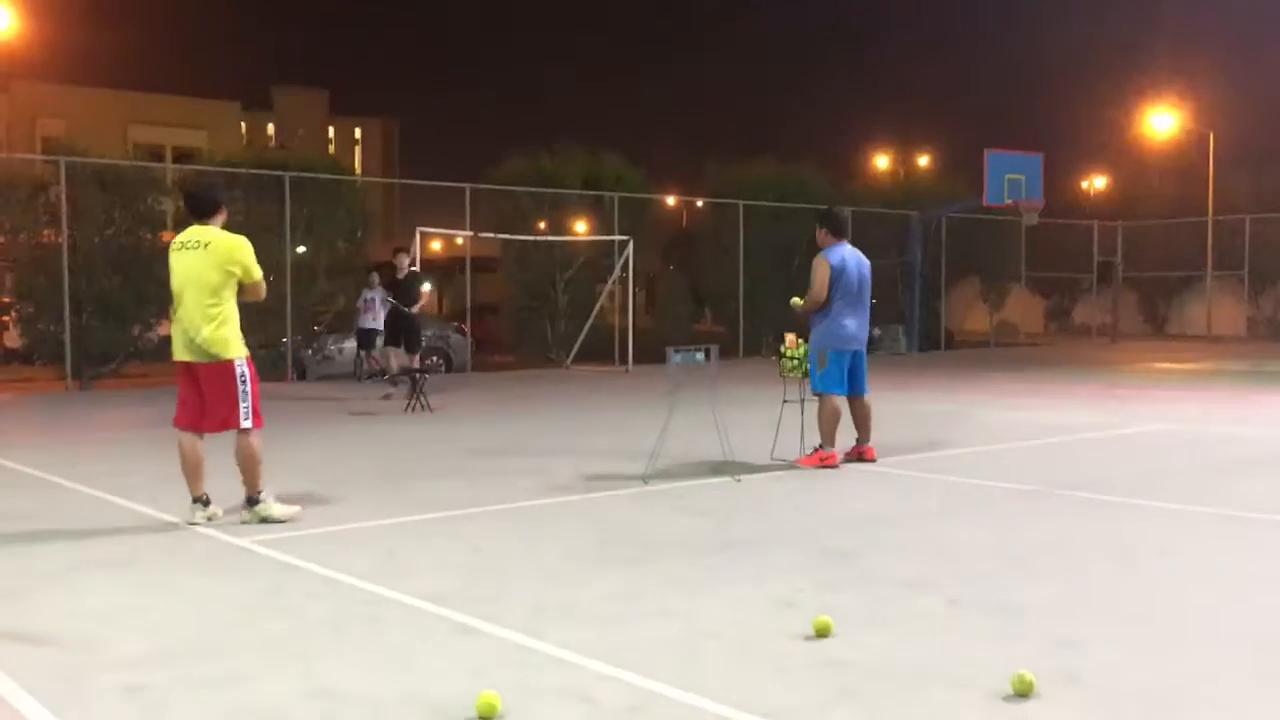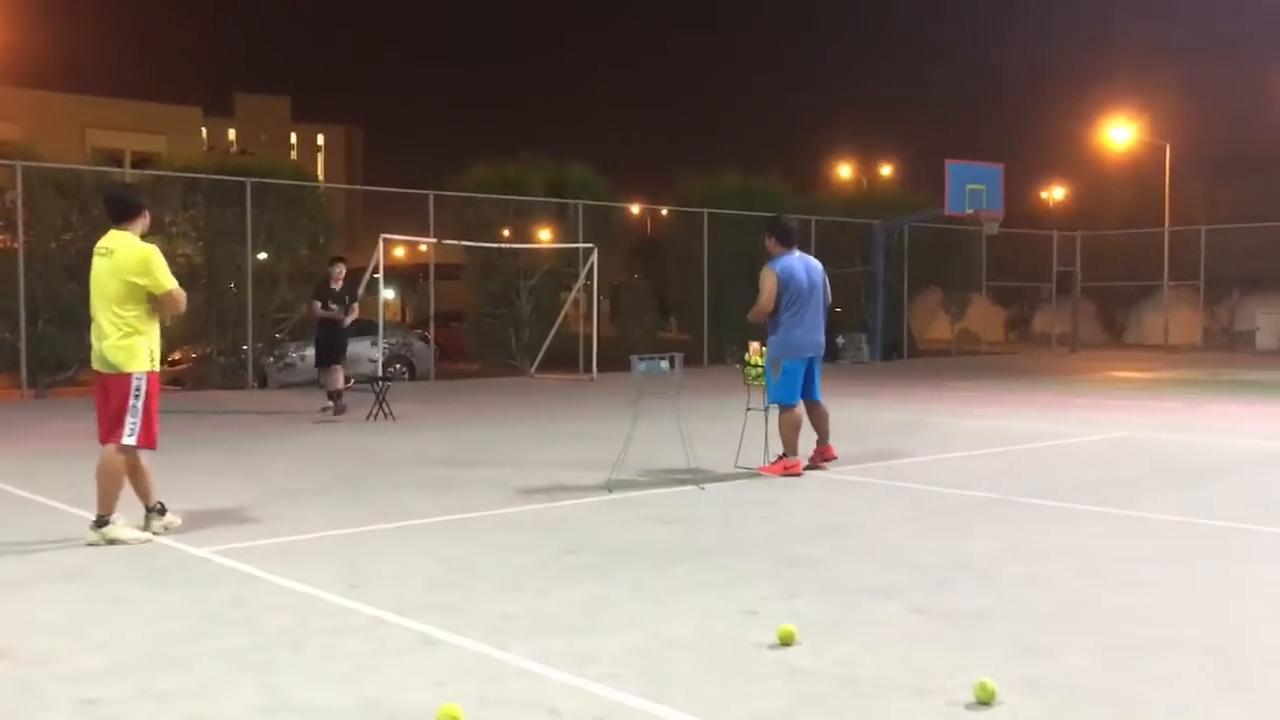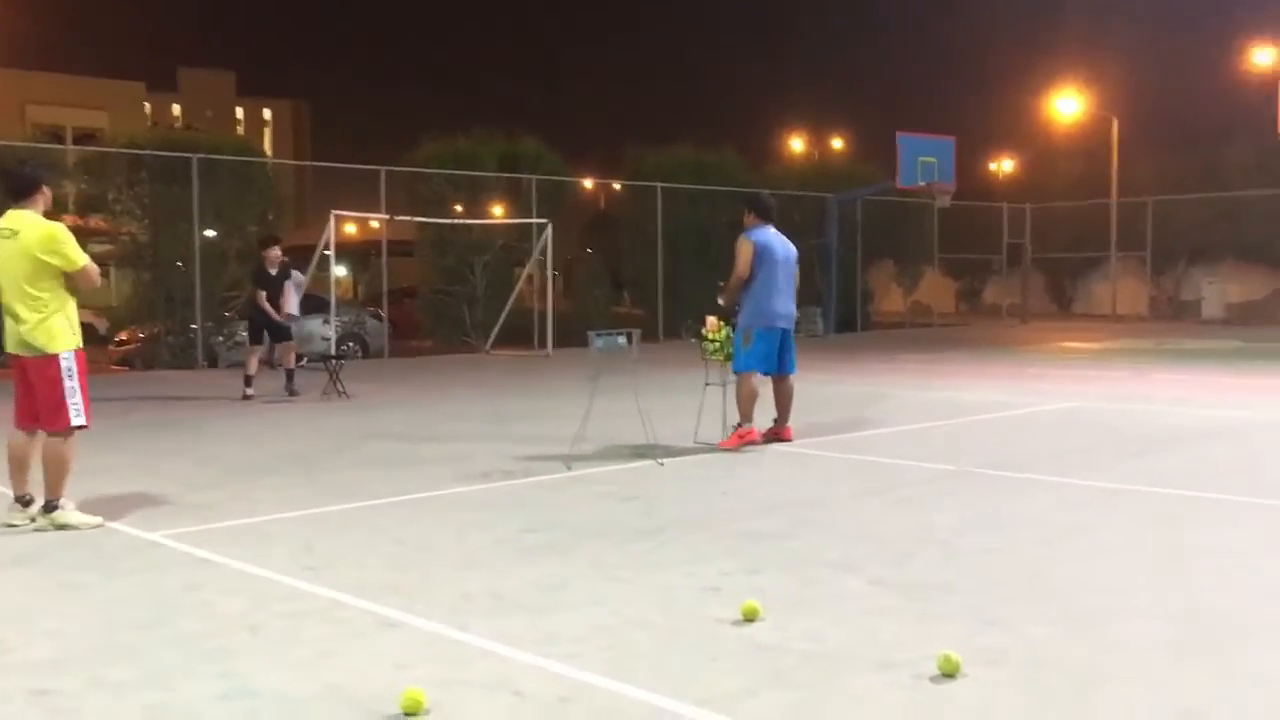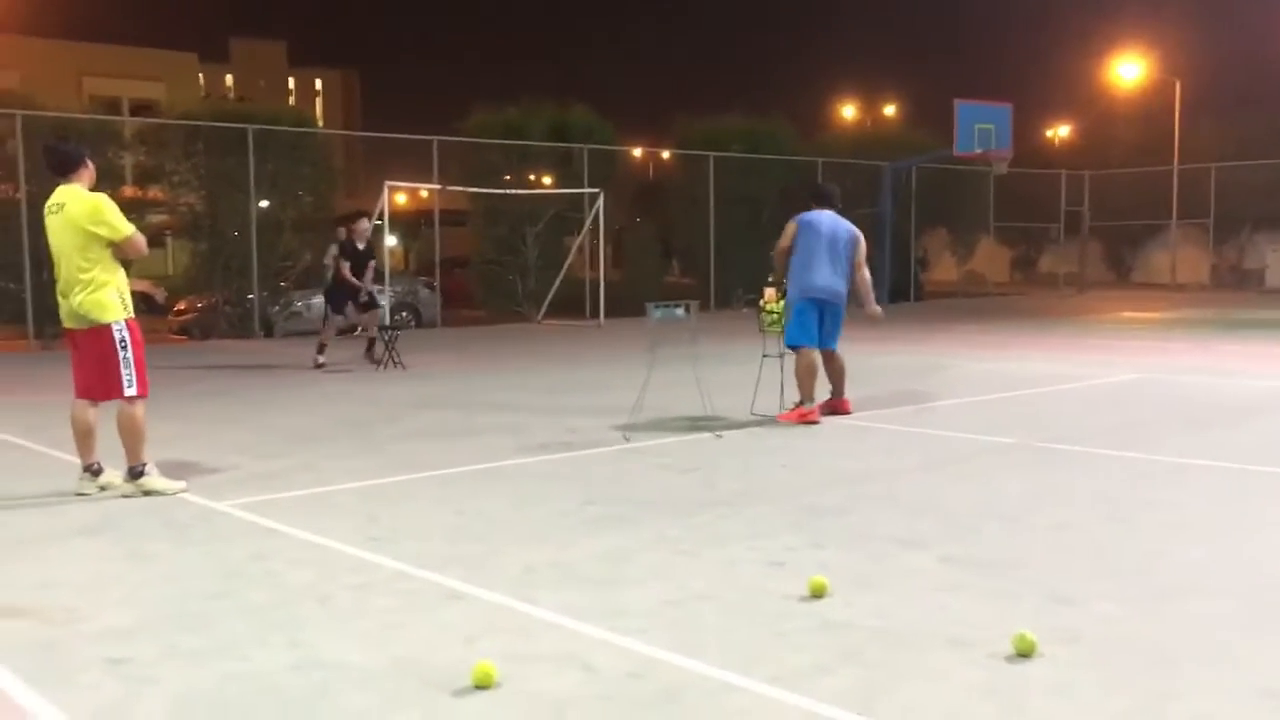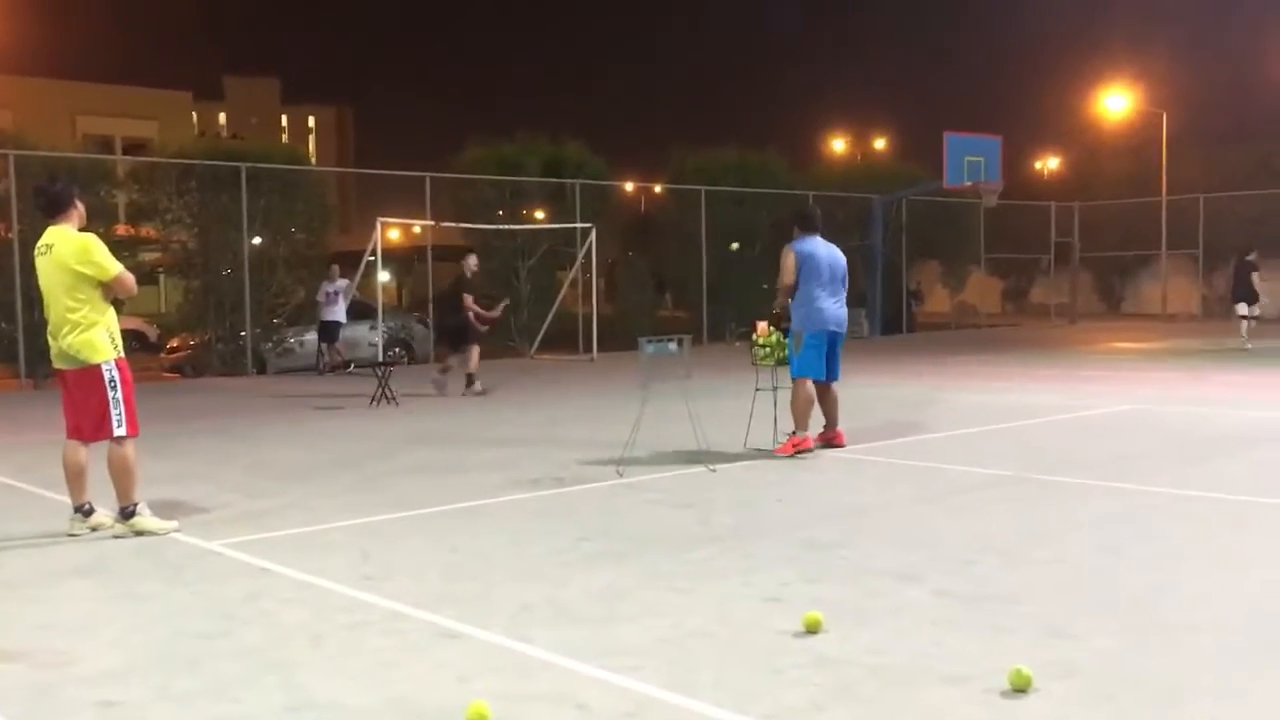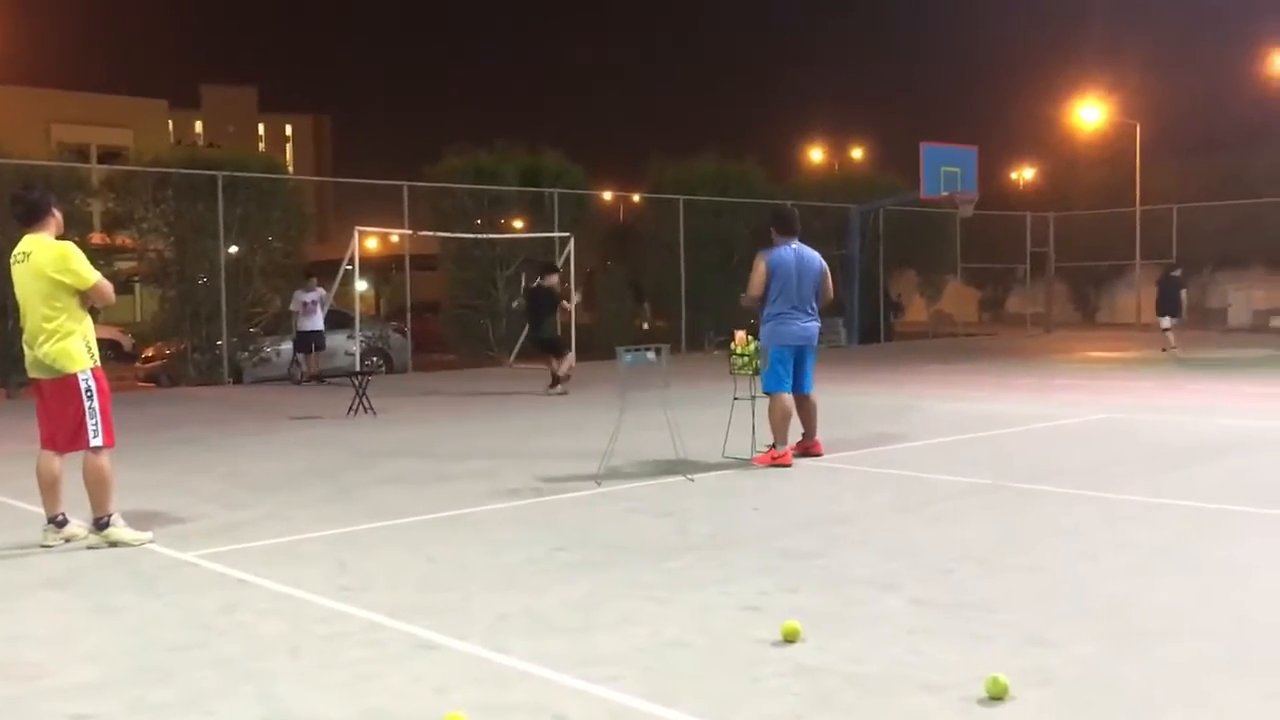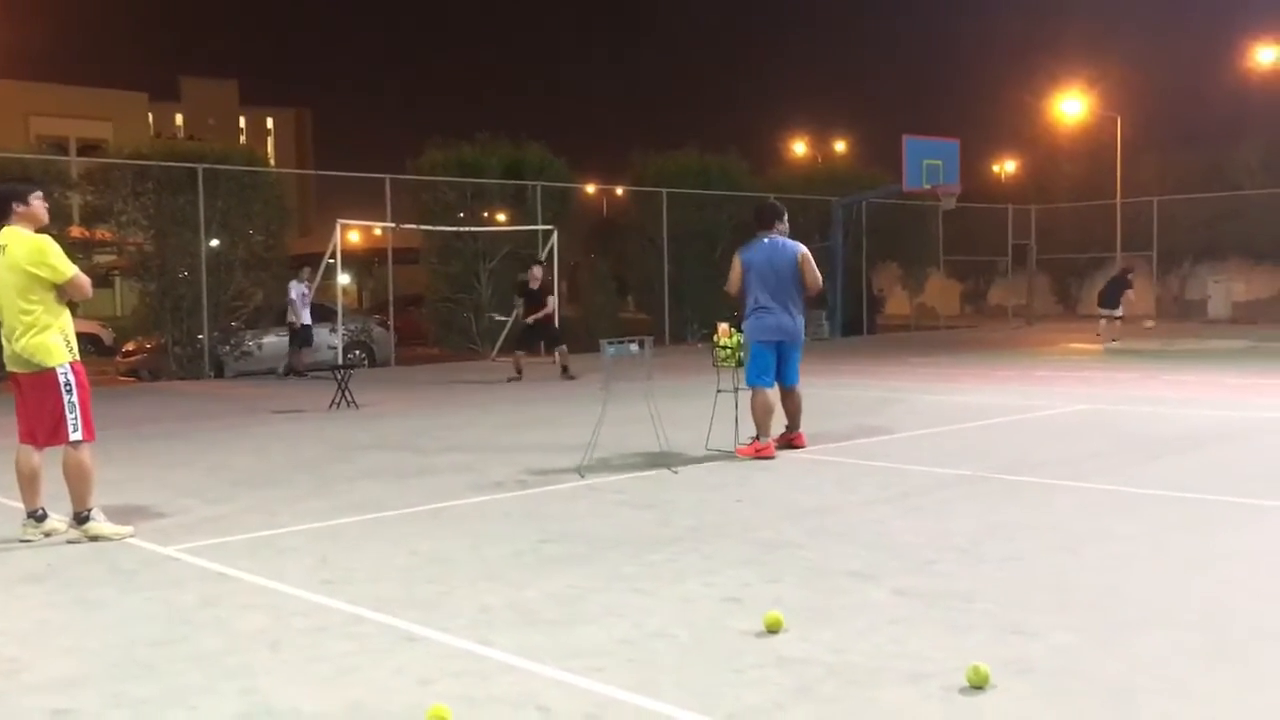
dt=0.7s
person 1, frame 1
left shoulder: (177, 244)
right shoulder: (234, 244)
right elbow: (259, 292)
left wrist: (225, 288)
left hip: (185, 348)
right hip: (222, 347)
left knee: (190, 428)
right knee: (246, 425)
left ankle: (199, 502)
right ankle: (257, 500)
person 1, frame 2
left shoulder: (103, 248)
right shoulder: (143, 253)
right elbow: (177, 304)
left wrist: (150, 298)
right wrist: (159, 298)
left hip: (107, 356)
right hip: (132, 359)
left knee: (123, 441)
right knee: (122, 442)
left ankle: (155, 510)
right ankle: (104, 522)
person 1, frame 3
right shoulder: (50, 232)
right elbow: (91, 278)
right wrist: (69, 271)
right hip: (55, 341)
right knee: (65, 426)
right ankle: (54, 506)
person 1, frame 4
left shoulder: (53, 206)
right shoulder: (94, 202)
right elbow: (138, 247)
right wrist: (118, 241)
left hip: (75, 311)
right hip: (107, 310)
left knee: (86, 395)
right knee: (131, 393)
left ankle: (91, 472)
right ankle: (139, 472)
person 1, frame 5
left shoulder: (44, 247)
right shoulder: (84, 243)
right elbow: (128, 287)
left wrist: (102, 287)
right wrist: (109, 281)
left hip: (66, 351)
right hip: (96, 351)
left knee: (77, 435)
right knee: (121, 434)
left ankle: (82, 513)
right ankle: (131, 513)
person 1, frame 6
left shoulder: (19, 255)
right shoulder: (61, 251)
right elbow: (106, 295)
left wrist: (77, 293)
right wrist: (86, 290)
left hip: (41, 360)
right hip: (73, 359)
left knee: (51, 446)
right knee: (97, 444)
left ankle: (55, 524)
right ankle: (105, 524)
person 1, frame 7
right shoulder: (38, 244)
right elbow: (84, 289)
left wrist: (57, 288)
right wrist: (65, 286)
right hip: (52, 354)
left knee: (31, 441)
right knee: (78, 438)
left ankle: (35, 518)
right ankle: (85, 519)
person 2, frame 1
left shoulder: (825, 259)
right shoulder: (862, 259)
left elbow: (818, 296)
left wrist: (801, 308)
left hip: (830, 336)
right hip: (857, 335)
left knee: (828, 393)
right knee: (857, 393)
left ankle: (827, 452)
right ankle: (864, 446)
person 2, frame 2
left shoulder: (773, 269)
right shoulder: (816, 264)
left elbow: (764, 308)
right elbow: (827, 300)
left wrist: (751, 317)
left hip: (786, 345)
right hip: (814, 342)
left knee: (787, 403)
right knee: (812, 398)
left ankle: (790, 460)
right ankle: (824, 447)
person 2, frame 3
left shoulder: (749, 239)
right shoulder: (788, 244)
left elbow: (740, 274)
left wrist: (727, 297)
left hip: (758, 315)
right hip: (785, 315)
left knee: (747, 370)
right knee: (782, 374)
left ankle: (746, 428)
right ankle: (781, 427)
person 2, frame 4
left shoulder: (801, 220)
right shoulder: (852, 231)
left elbow: (781, 248)
right elbow: (860, 270)
left wrist: (782, 275)
right wrist: (869, 303)
left hip: (804, 290)
right hip: (835, 293)
left knee: (805, 347)
right knee: (828, 348)
left ankle: (807, 407)
right ankle: (839, 399)
person 2, frame 5
left shoulder: (793, 249)
right shoulder: (837, 253)
left elbow: (786, 282)
left wrist: (782, 299)
left hip: (810, 320)
right hip: (837, 320)
left knee: (803, 378)
right knee: (825, 380)
left ankle: (801, 437)
right ankle: (832, 432)
person 2, frame 6
left shoulder: (767, 257)
right shoulder: (816, 258)
left elbow: (754, 294)
right elbow: (827, 296)
left wrist: (748, 302)
left hip: (779, 331)
right hip: (808, 331)
left knee: (779, 391)
right knee: (803, 390)
left ankle: (780, 450)
right ankle: (810, 441)
person 2, frame 7
left shoulder: (744, 254)
right shoulder: (798, 250)
left elbow: (733, 289)
right elbow: (815, 285)
left hip: (760, 326)
right hip: (792, 325)
left knee: (761, 385)
right knee: (790, 384)
left ankle: (763, 443)
right ankle: (793, 434)
